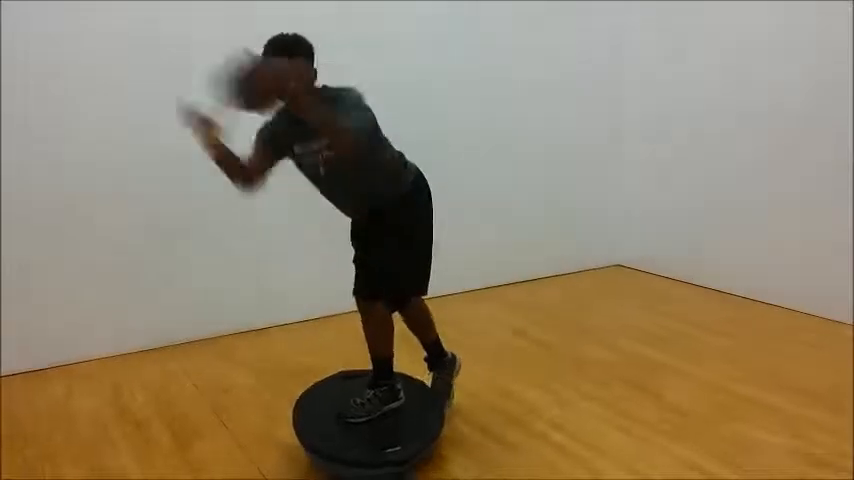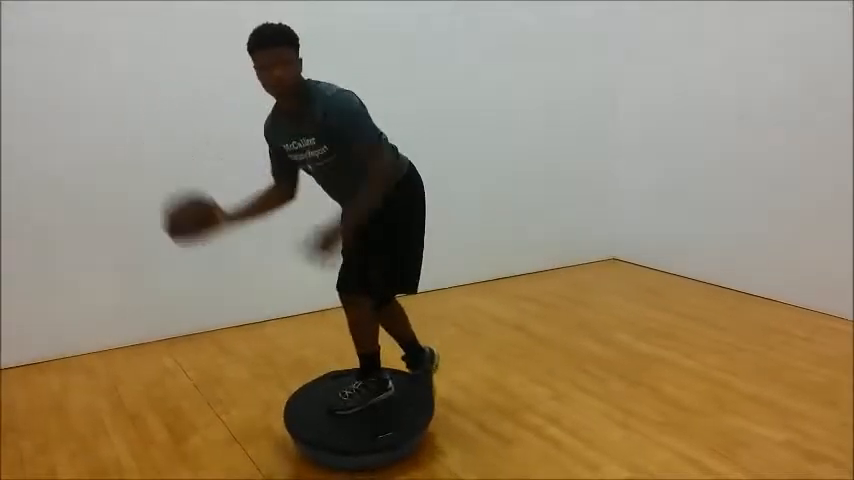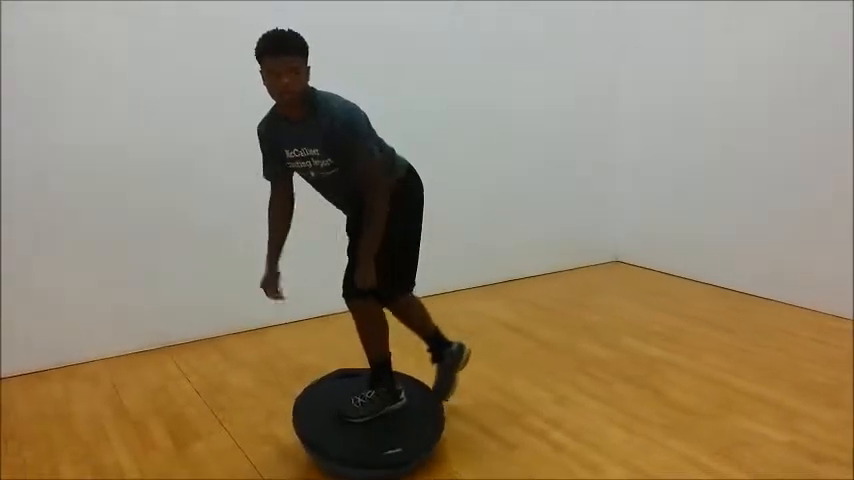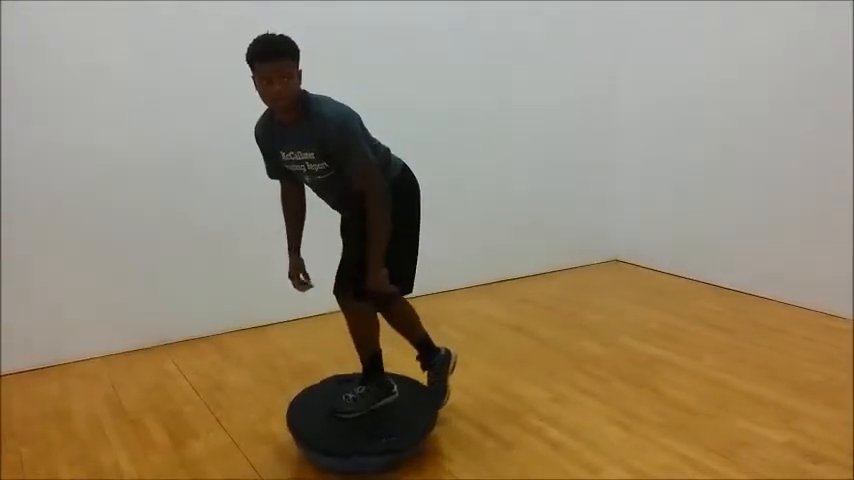
dt=0.5s
person 1, frame 1
left shoulder: (345, 101)
right shoulder: (279, 130)
left elbow: (350, 146)
right elbow: (248, 178)
left wrist: (300, 101)
right wrist: (212, 143)
left hip: (405, 202)
right hip: (369, 214)
left knee: (373, 295)
right knee: (399, 292)
left ankle: (385, 388)
right ankle: (440, 359)
person 1, frame 2
left shoulder: (337, 105)
right shoulder: (276, 127)
left elbow: (381, 171)
right elbow: (285, 190)
left wrist: (343, 229)
right wrist: (230, 217)
left hip: (398, 195)
right hip: (360, 206)
left knee: (355, 289)
right knee: (372, 291)
left ankle: (372, 379)
right ankle: (418, 358)
person 1, frame 3
left shoulder: (341, 118)
right shoulder: (269, 131)
left elbow: (379, 189)
right elbow: (280, 193)
left wrist: (366, 259)
right wrist: (272, 261)
left hip: (397, 196)
right hip: (360, 208)
left knee: (362, 291)
right knee: (388, 290)
left ankle: (384, 388)
right ankle: (445, 349)
person 1, frame 4
left shoulder: (335, 121)
right shoulder: (266, 132)
left elbow: (376, 192)
right elbow: (291, 189)
left wrist: (377, 263)
right wrist: (294, 255)
left hip: (392, 196)
right hip: (356, 206)
left knee: (352, 290)
right knee: (377, 293)
left ankle: (375, 382)
right ankle: (433, 356)
